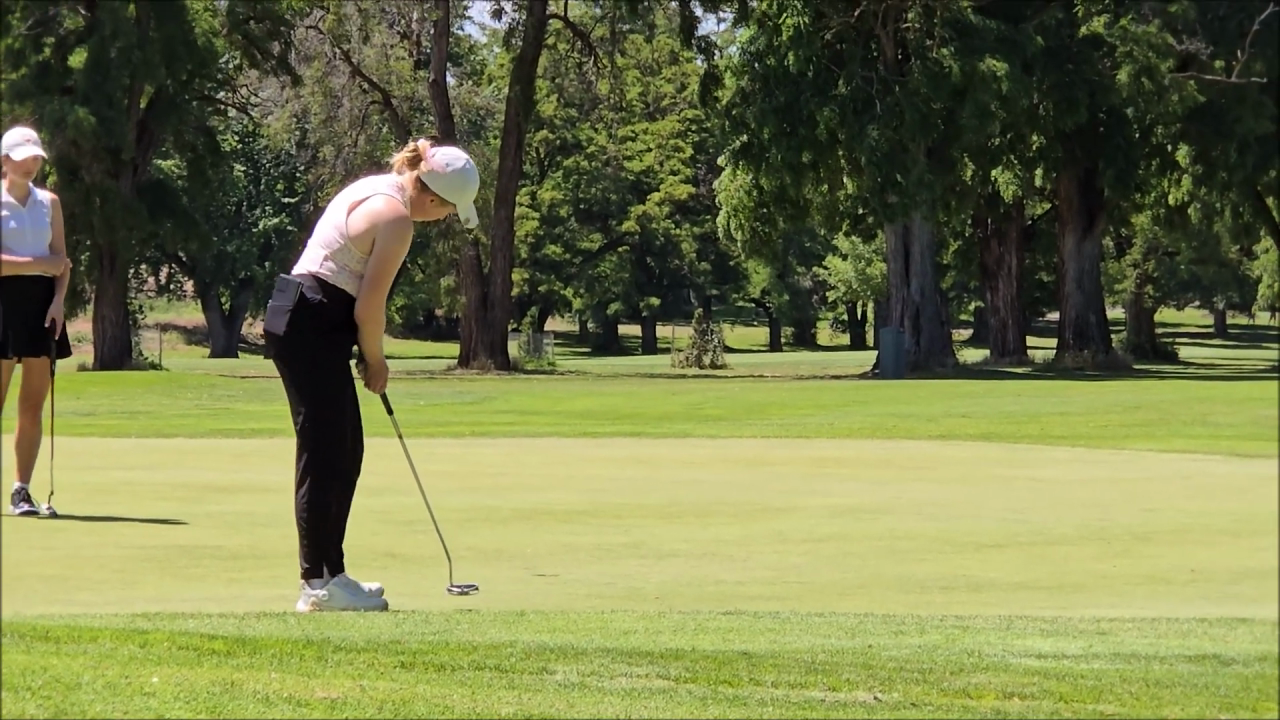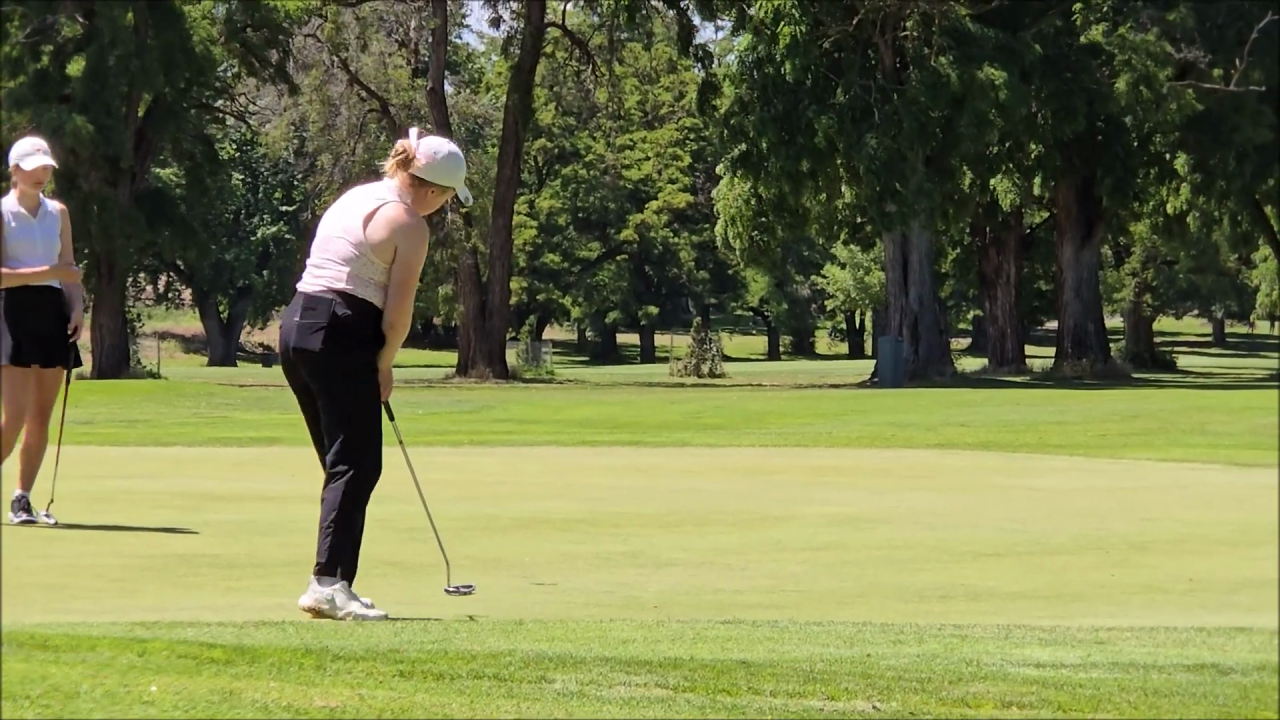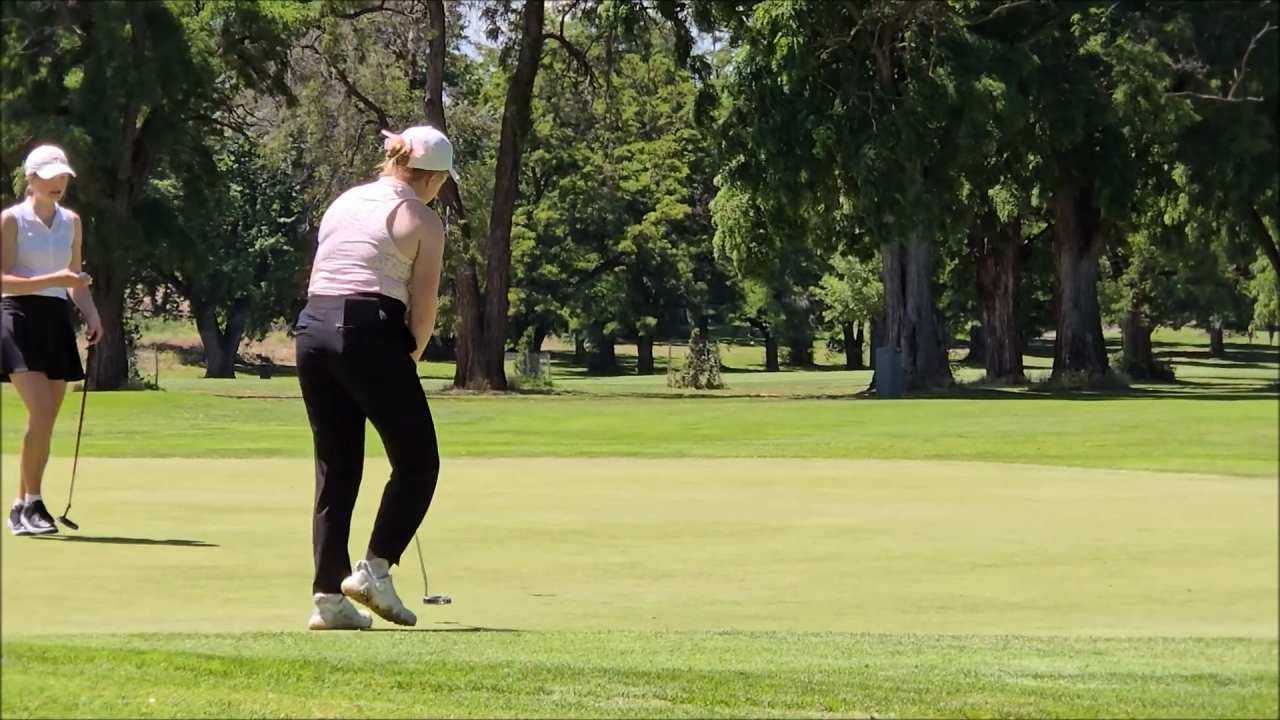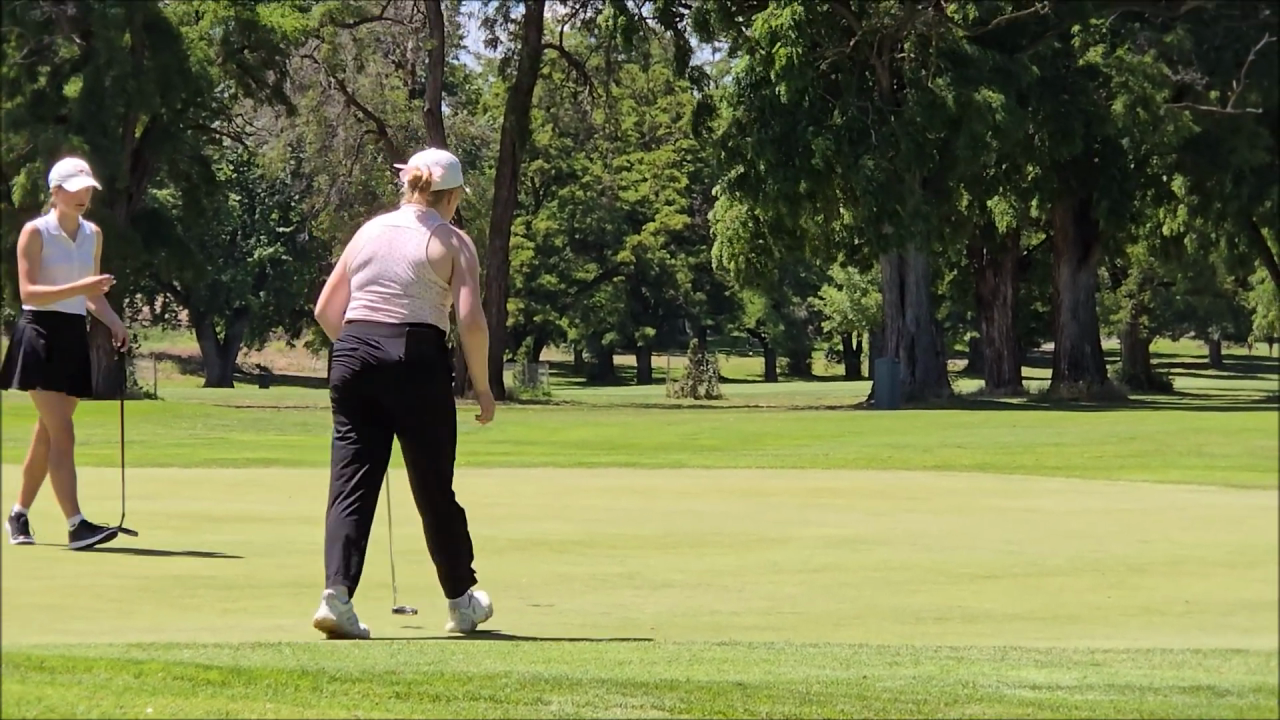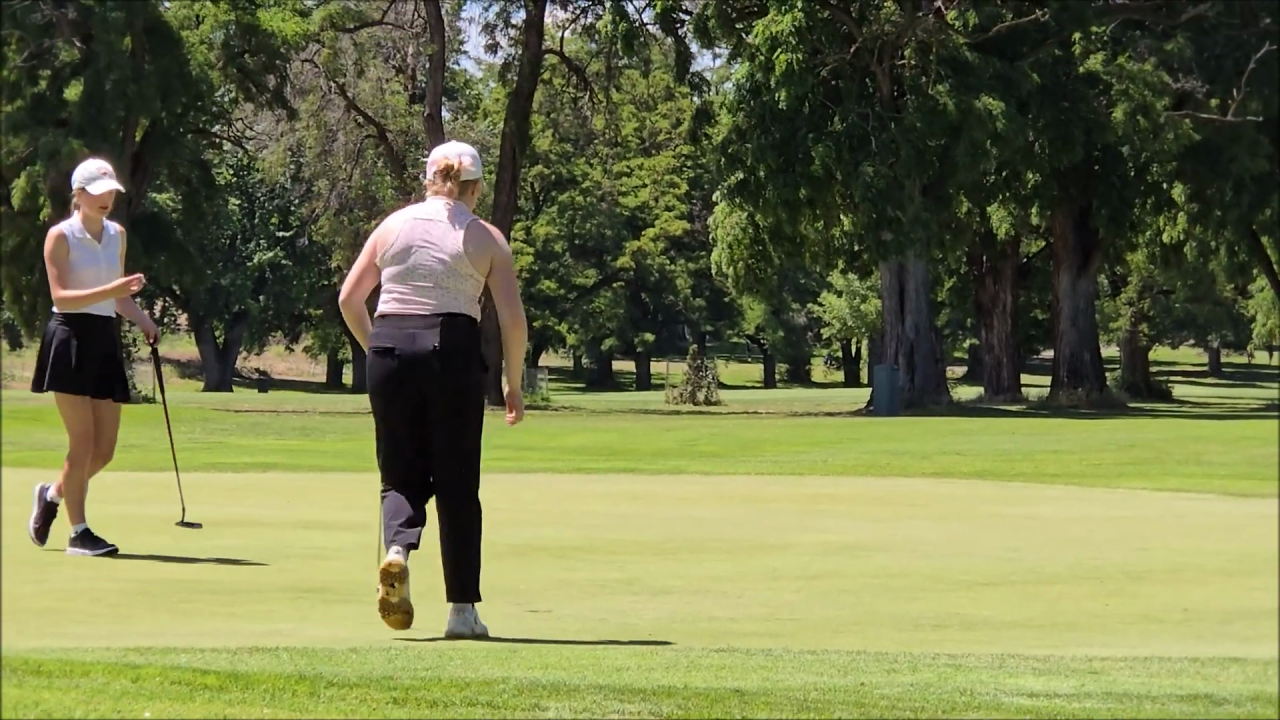
dt=0.2s
person 1, frame 1
left shoulder: (371, 187)
right shoulder: (396, 216)
right elbow: (370, 307)
left wrist: (364, 353)
right wrist: (374, 359)
left hip: (291, 316)
right hip: (311, 326)
left knee: (342, 450)
right knee: (326, 455)
left ankle: (330, 574)
right ankle: (319, 583)
person 1, frame 2
left shoulder: (353, 197)
right shoulder: (409, 224)
right elbow: (400, 313)
left wrist: (371, 359)
right wrist: (383, 365)
left hip: (297, 328)
right hip: (340, 336)
left knee: (345, 463)
right knee: (357, 464)
left ankle: (336, 582)
right ankle: (326, 586)
person 1, frame 3
left shoulder: (345, 201)
right shoulder: (424, 220)
right elbow: (424, 307)
right wrist: (408, 356)
left hip: (313, 330)
right hip: (372, 335)
left knee: (336, 471)
right knee: (416, 462)
left ankle: (328, 598)
right ankle: (372, 569)
person 1, frame 4
left shoulder: (368, 231)
right shoulder: (455, 243)
left elbow: (326, 308)
right elbow: (471, 322)
right wrist: (483, 388)
left hip: (354, 357)
right hip: (417, 361)
left knee: (352, 484)
right knee: (434, 487)
left ankle: (335, 597)
right ankle: (461, 600)
person 1, frame 5
left shoulder: (393, 225)
right shoulder: (487, 236)
left elbow: (349, 299)
right elbow: (513, 319)
right wrist: (513, 384)
left hip: (391, 348)
right hip: (453, 353)
left knee: (401, 480)
right knee: (456, 485)
left ankle: (397, 552)
right ankle: (461, 609)
person 2, frame 1
left shoulder: (49, 202)
left elbow: (61, 261)
left wrist: (58, 301)
right wrist: (39, 262)
left hip: (41, 303)
left knee: (33, 406)
person 2, frame 2
left shoulder: (59, 212)
left elbow: (69, 270)
left wrist: (78, 308)
right wrist: (47, 272)
left hip: (53, 314)
left knee: (41, 416)
person 2, frame 3
left shoulder: (72, 221)
left wrist: (92, 313)
right wrist: (53, 278)
left hip: (57, 323)
left knee: (42, 422)
right knee: (42, 414)
right ankle: (33, 504)
person 2, frame 4
left shoulder: (93, 234)
right shoulder: (35, 231)
left wrist: (114, 322)
right wrist: (79, 286)
left hip: (74, 338)
right hip: (39, 336)
left knee: (48, 437)
right knee: (62, 434)
right ankle: (76, 525)
person 2, frame 5
left shoulder: (117, 234)
right shoulder: (60, 235)
right elbow: (60, 297)
left wrist: (143, 318)
right wrist: (111, 290)
left hip: (106, 340)
right hip: (69, 339)
left knee: (104, 448)
right knee: (83, 442)
left ankle: (51, 495)
right ankle: (79, 531)
